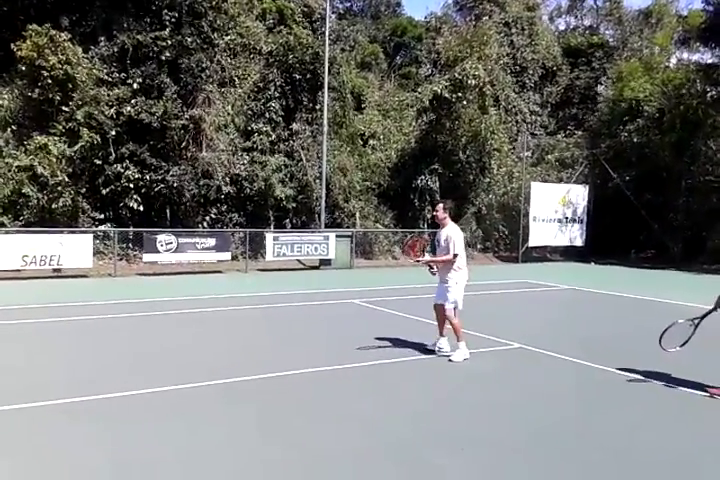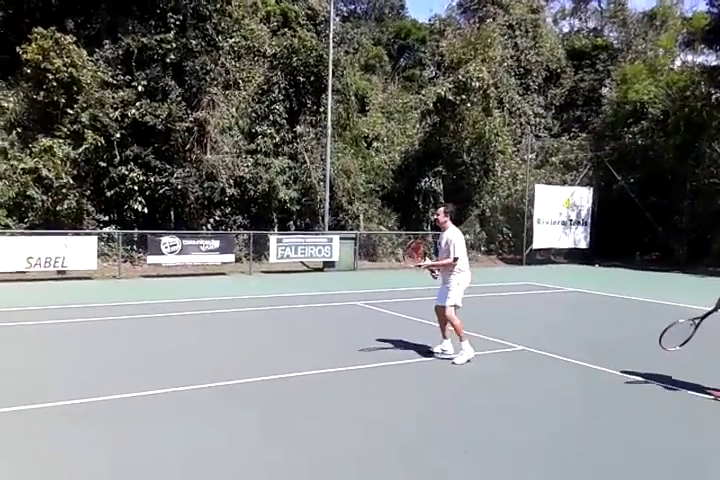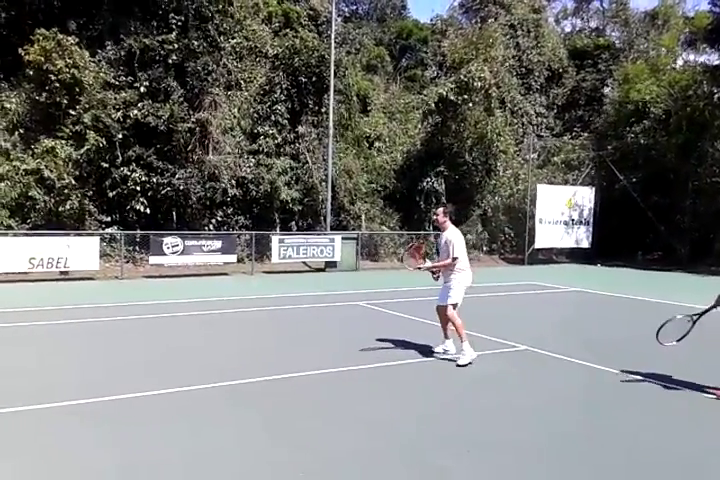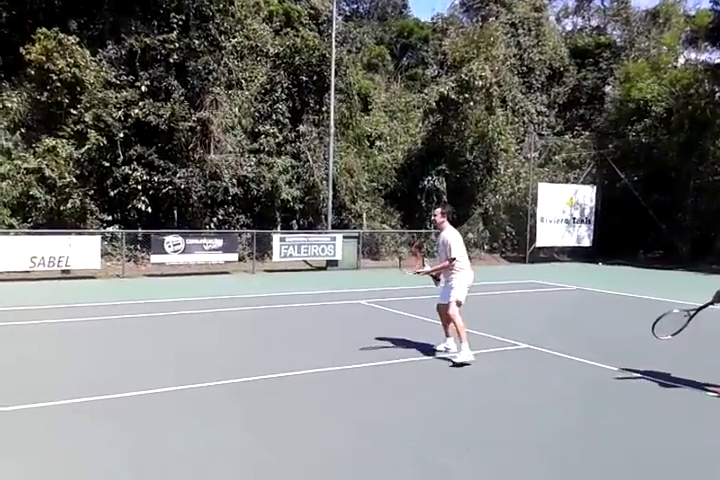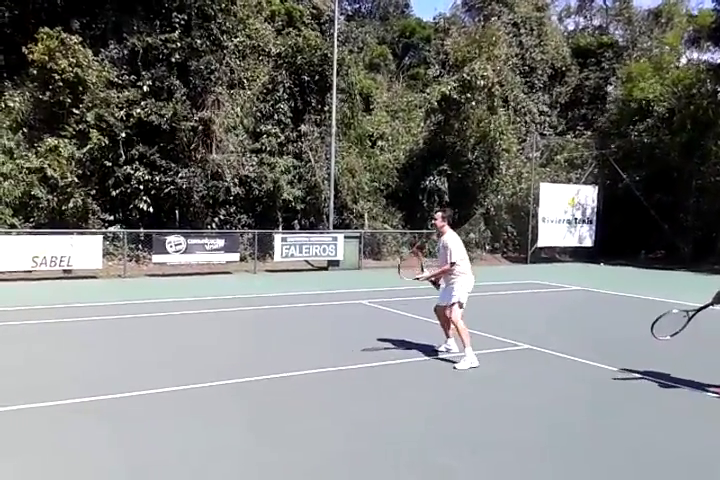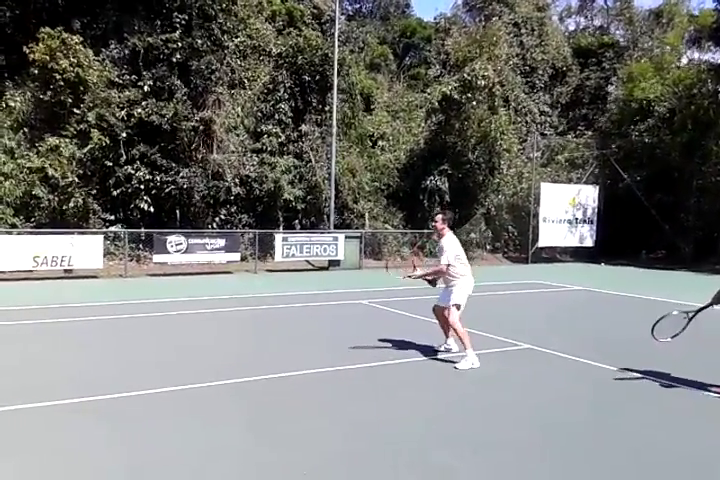
dt=0.1s
person 1, frame 1
left shoulder: (453, 232)
right shoulder: (441, 231)
left elbow: (453, 257)
left wrist: (431, 260)
right wrist: (433, 263)
left hip: (455, 277)
right hip: (445, 277)
left knee: (449, 312)
right knee: (438, 307)
left ankle: (462, 347)
right ankle: (442, 342)
person 1, frame 2
left shoulder: (454, 235)
right shoulder: (443, 234)
left elbow: (453, 260)
left wrist: (431, 264)
right wrist: (435, 267)
left hip: (457, 278)
right hip: (448, 278)
left knee: (449, 312)
right knee: (439, 309)
left ankle: (466, 348)
right ankle: (446, 344)
person 1, frame 3
left shoulder: (453, 235)
right shoulder: (444, 234)
left elbow: (453, 261)
left wrist: (431, 266)
right wrist: (435, 267)
left hip: (459, 277)
right hip: (449, 278)
left knee: (451, 312)
right knee: (441, 309)
left ankle: (467, 349)
right ankle: (448, 343)
person 1, frame 4
left shoulder: (450, 235)
right shoulder: (442, 234)
left elbow: (451, 262)
left wrist: (430, 270)
right wrist: (436, 272)
left hip: (460, 276)
right hip: (451, 278)
left knee: (452, 311)
right knee: (441, 308)
left ankle: (465, 350)
right ankle: (449, 342)
person 1, frame 5
left shoulder: (450, 239)
right shoulder: (443, 238)
left elbow: (449, 267)
left wrist: (429, 275)
right wrist: (436, 276)
left hip: (461, 281)
right hip: (452, 282)
left knee: (455, 317)
right knee: (439, 309)
left ankle: (470, 356)
right ankle: (450, 343)
person 1, frame 6
left shoulder: (448, 242)
right shoulder: (443, 240)
left elbow: (442, 268)
left wrist: (422, 274)
right wrist: (433, 277)
left hip: (461, 283)
right hip: (452, 284)
left knee: (452, 319)
right knee: (438, 309)
left ankle: (471, 356)
right ankle: (450, 343)
